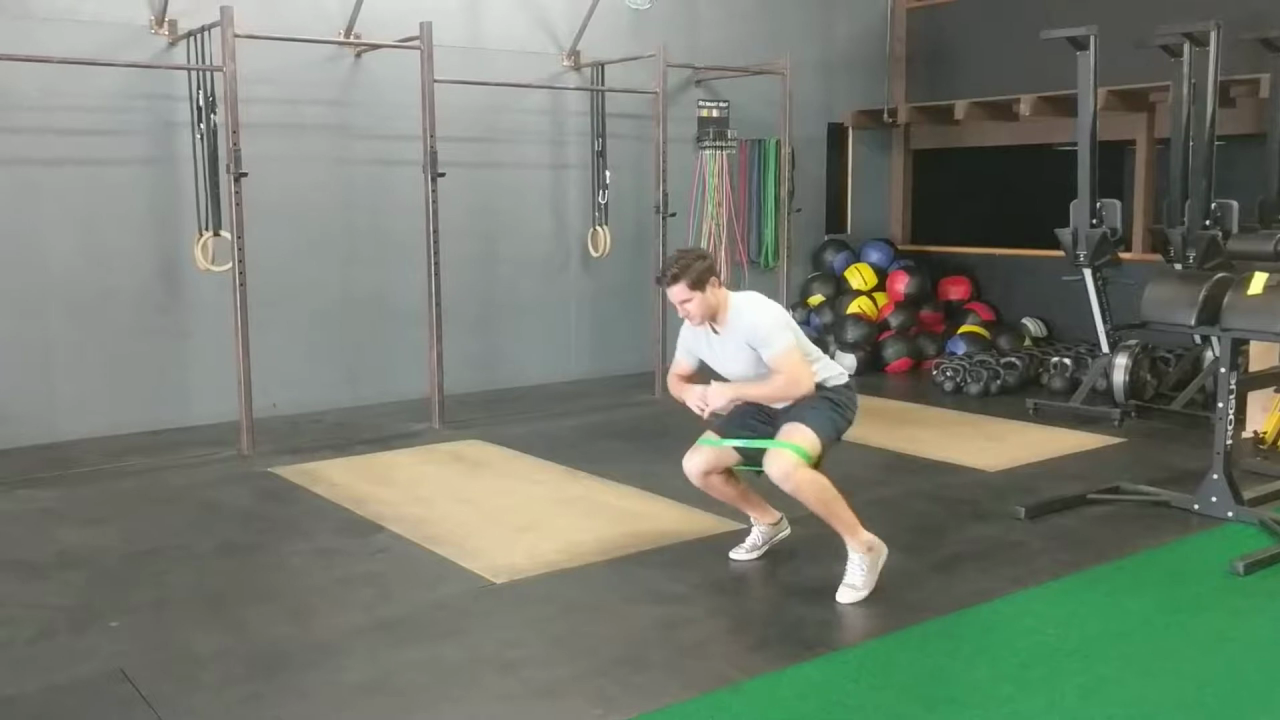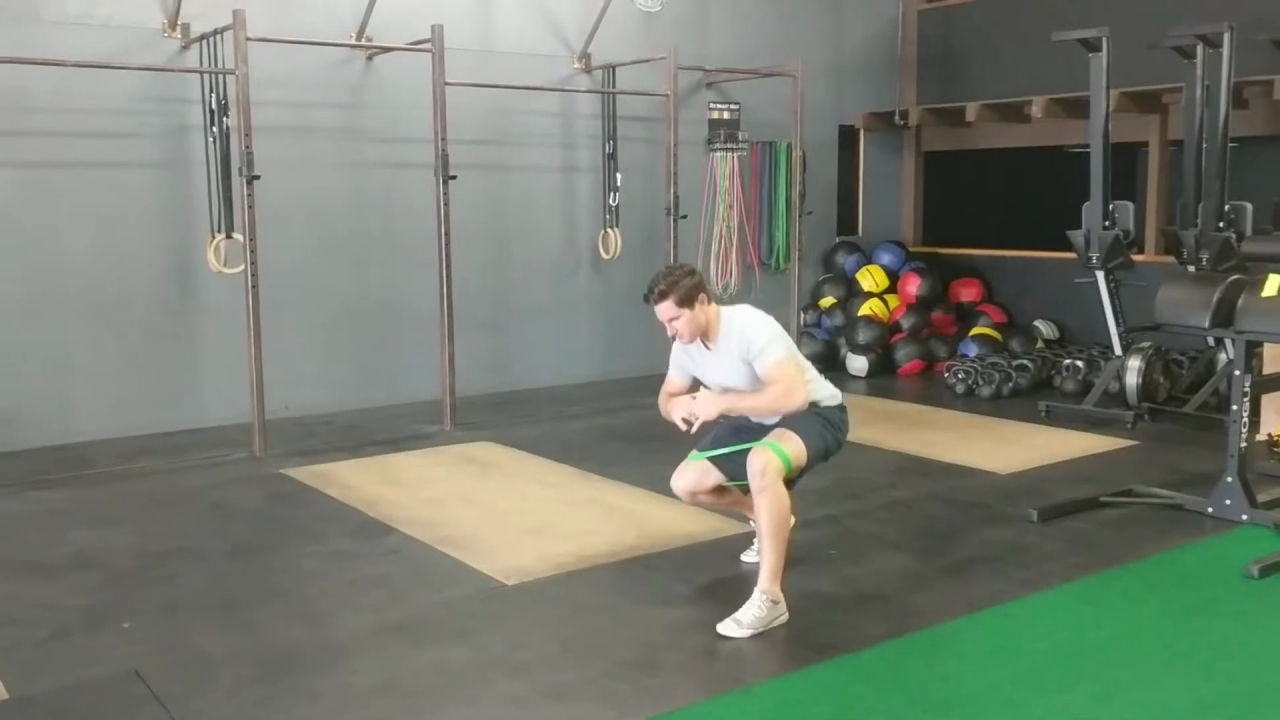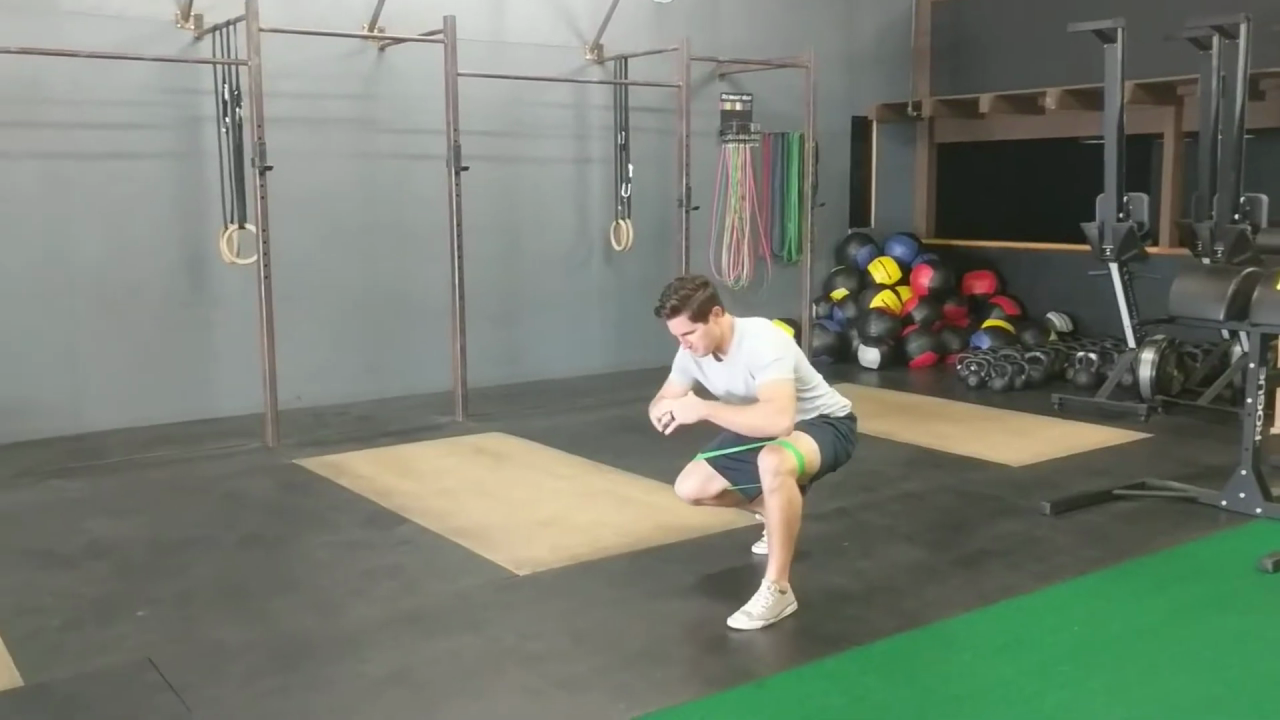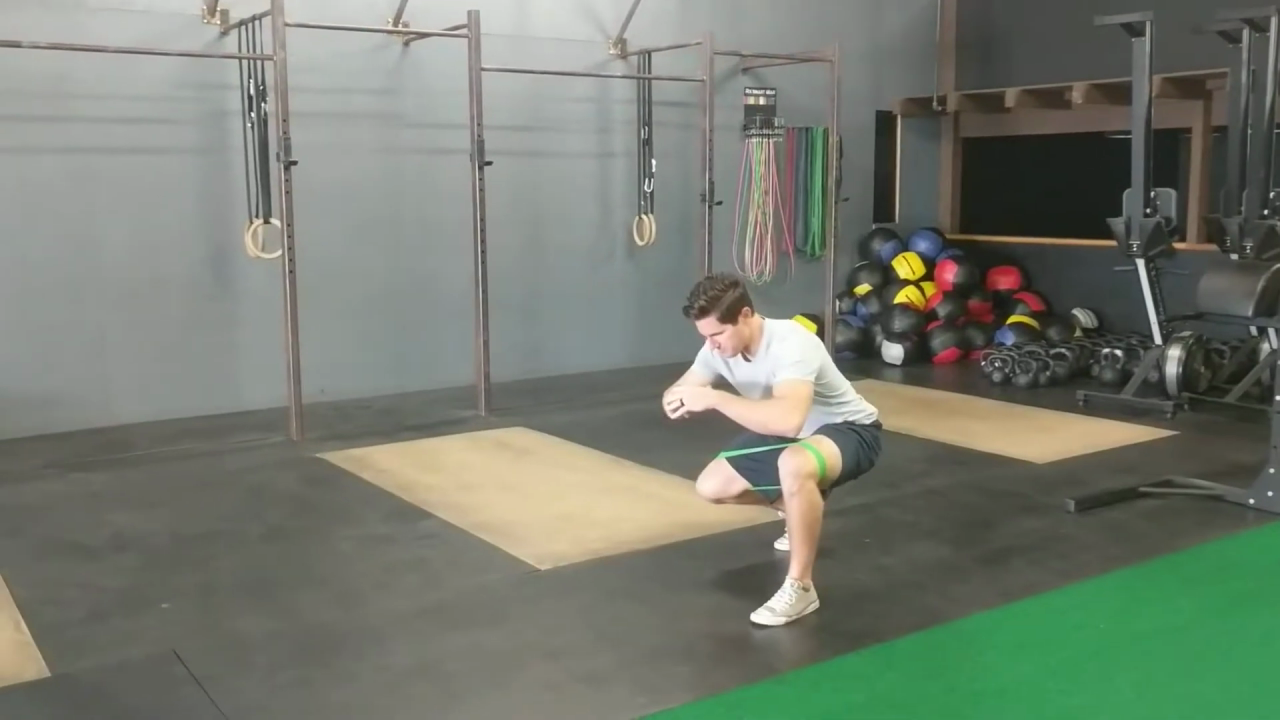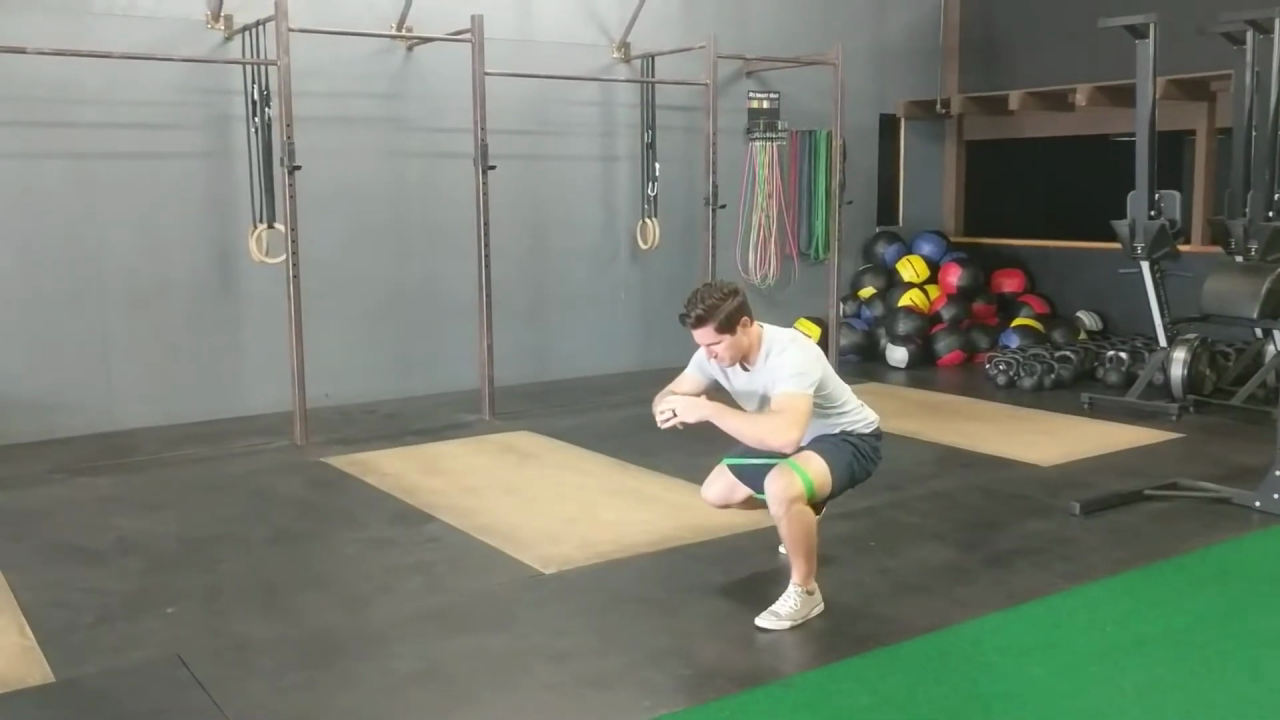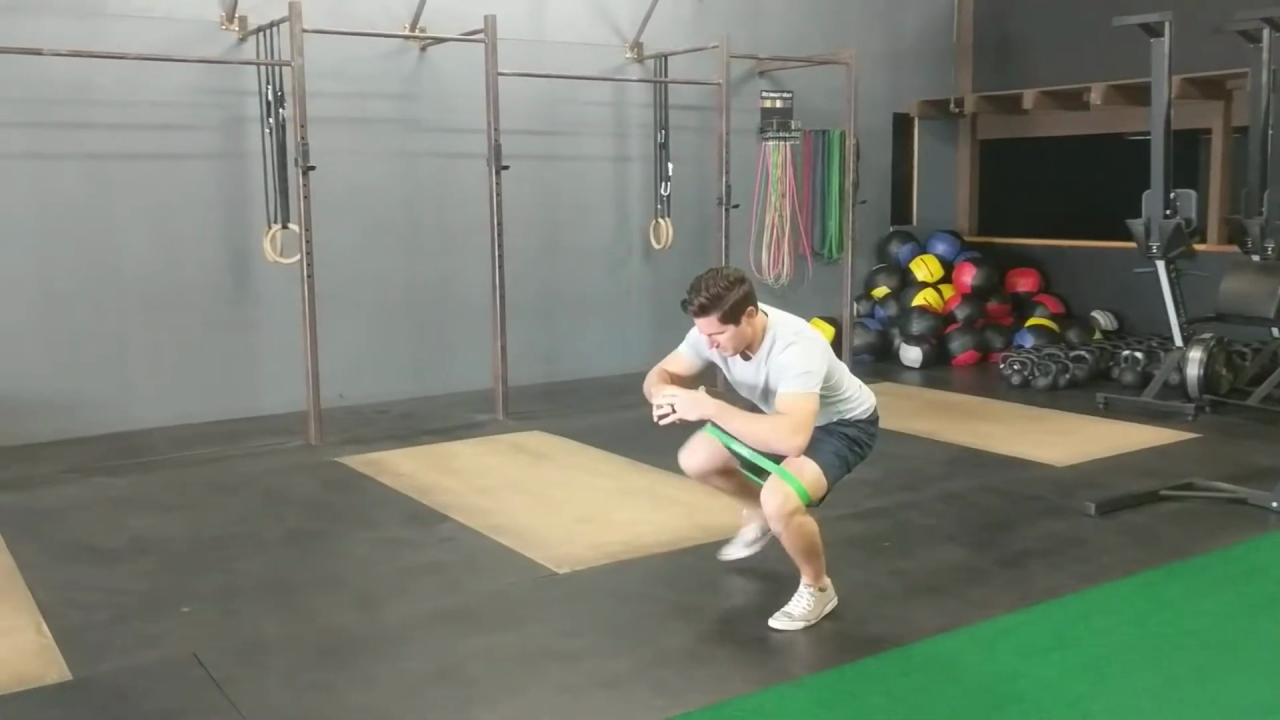
dt=0.4s
person 1, frame 1
left shoulder: (757, 315)
right shoulder: (694, 330)
left elbow: (799, 382)
right elbow: (677, 378)
left wrist: (733, 392)
right wrist: (691, 393)
left hip: (824, 394)
right hip: (770, 405)
left knee: (779, 466)
right knee: (697, 465)
left ankle: (864, 547)
right ankle: (767, 521)
person 1, frame 2
left shoulder: (751, 328)
right shoulder: (685, 345)
left elbow: (793, 396)
right elbow: (668, 394)
left wrist: (723, 401)
right wrist: (676, 406)
left hip: (817, 413)
right hip: (760, 421)
left knee: (761, 464)
right knee: (686, 484)
left ankle: (769, 597)
right ankle: (770, 518)
person 1, frame 3
left shoulder: (763, 343)
right shoulder: (693, 351)
left elbow: (780, 420)
right elbow: (663, 398)
left wrist: (704, 409)
right wrist: (662, 410)
left hip: (825, 424)
right hip: (763, 430)
left knee: (774, 463)
right knee: (691, 487)
left ankle: (778, 590)
right ankle: (779, 511)
person 1, frame 4
left shoulder: (791, 345)
right shoulder: (721, 347)
left elbow: (789, 420)
right elbow: (678, 391)
left wrist: (715, 398)
right wrist: (675, 401)
left hip: (850, 430)
right hip: (793, 435)
left knee: (794, 465)
right knee: (712, 487)
left ankle: (800, 587)
right ankle: (805, 508)
person 1, frame 5
left shoulder: (790, 356)
right shoulder: (716, 348)
left elbow: (786, 436)
right elbow: (668, 395)
left wrist: (708, 409)
right wrist: (669, 407)
left hip: (849, 438)
right hip: (792, 435)
left knee: (782, 487)
right knee: (716, 493)
left ankle: (805, 591)
right ankle: (805, 513)
person 1, frame 6
left shoulder: (796, 348)
right shoulder: (716, 329)
left elbow: (793, 439)
right elbow: (661, 374)
left wrist: (710, 408)
right wrist: (664, 393)
left hip: (843, 424)
right hip: (780, 411)
left knee: (778, 501)
right knee: (695, 461)
left ankle: (817, 588)
right ankle: (758, 518)
